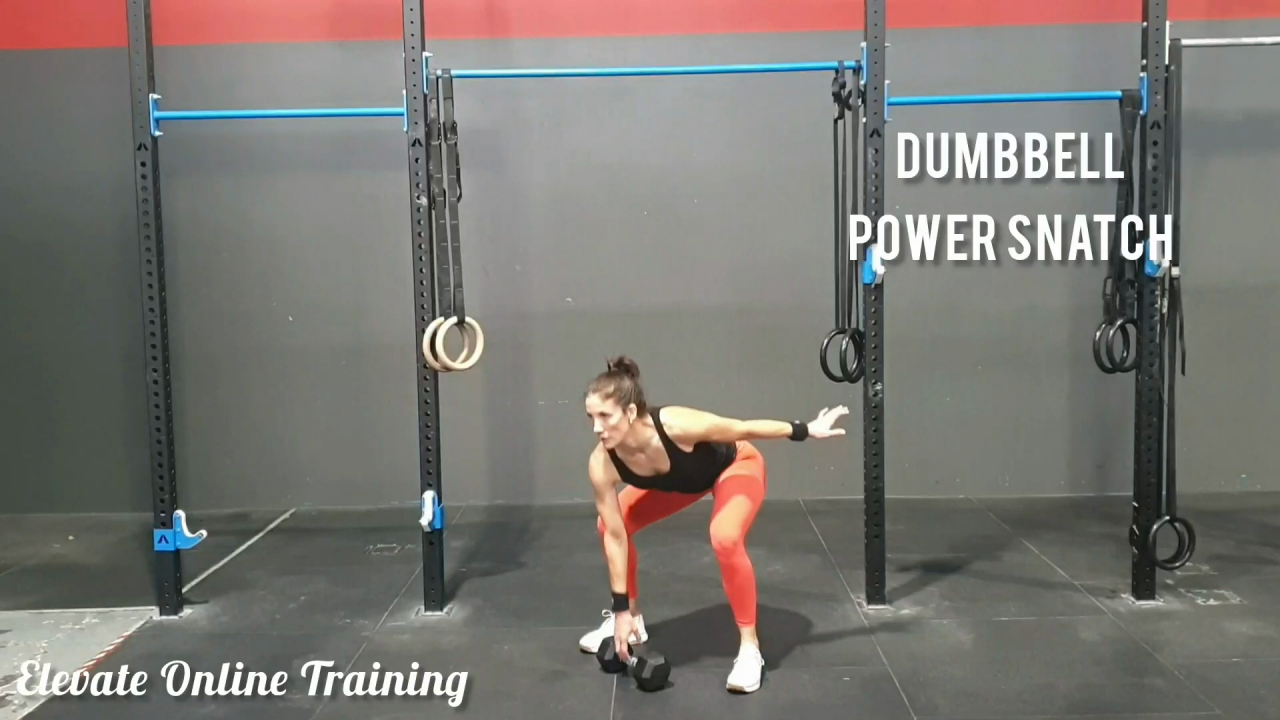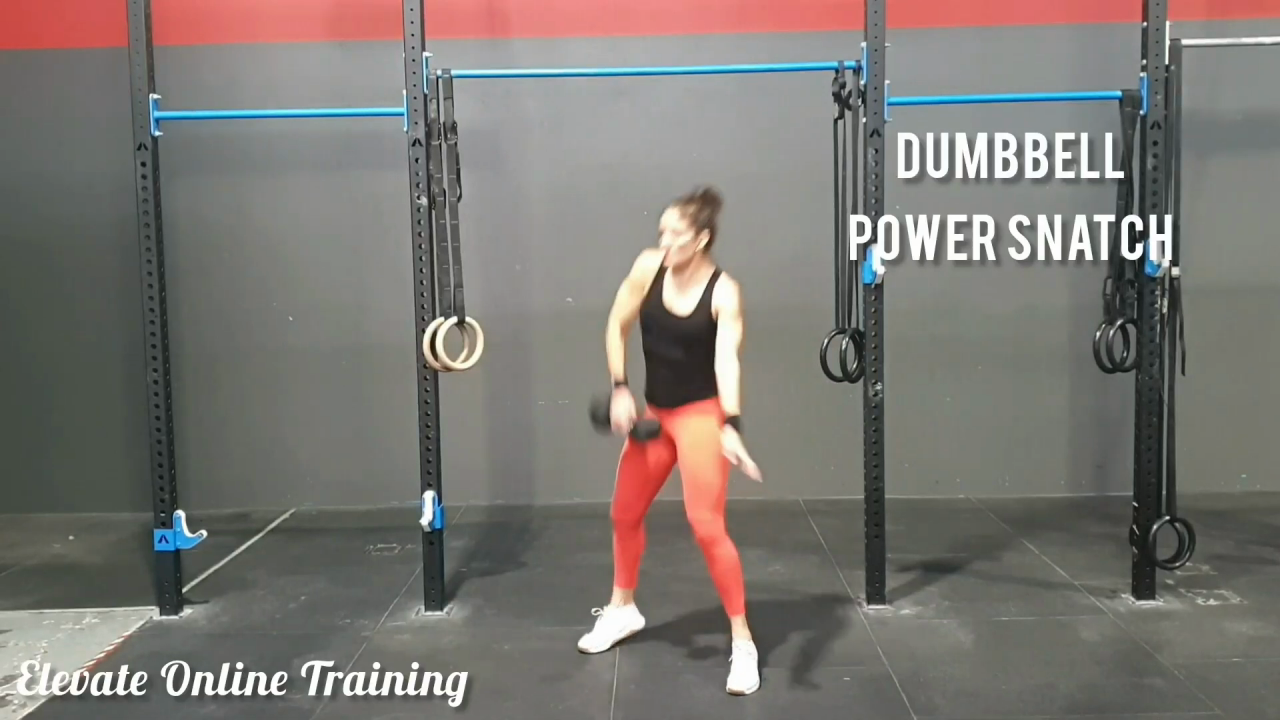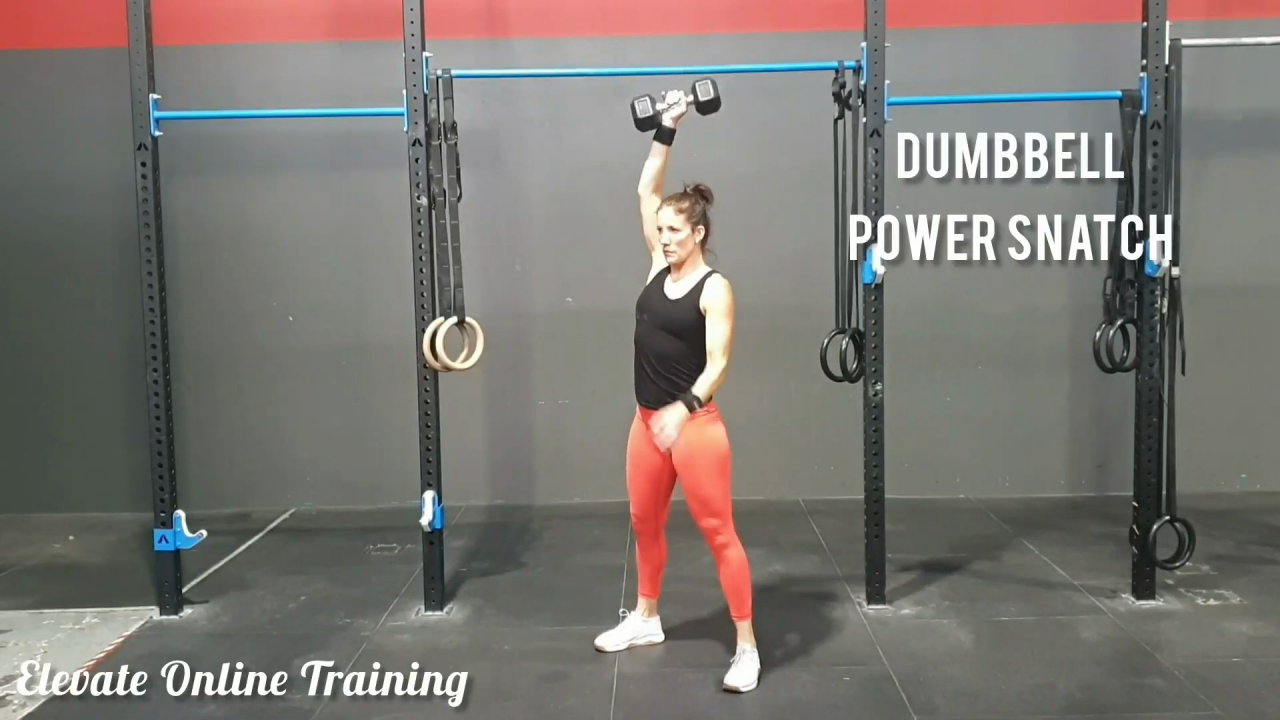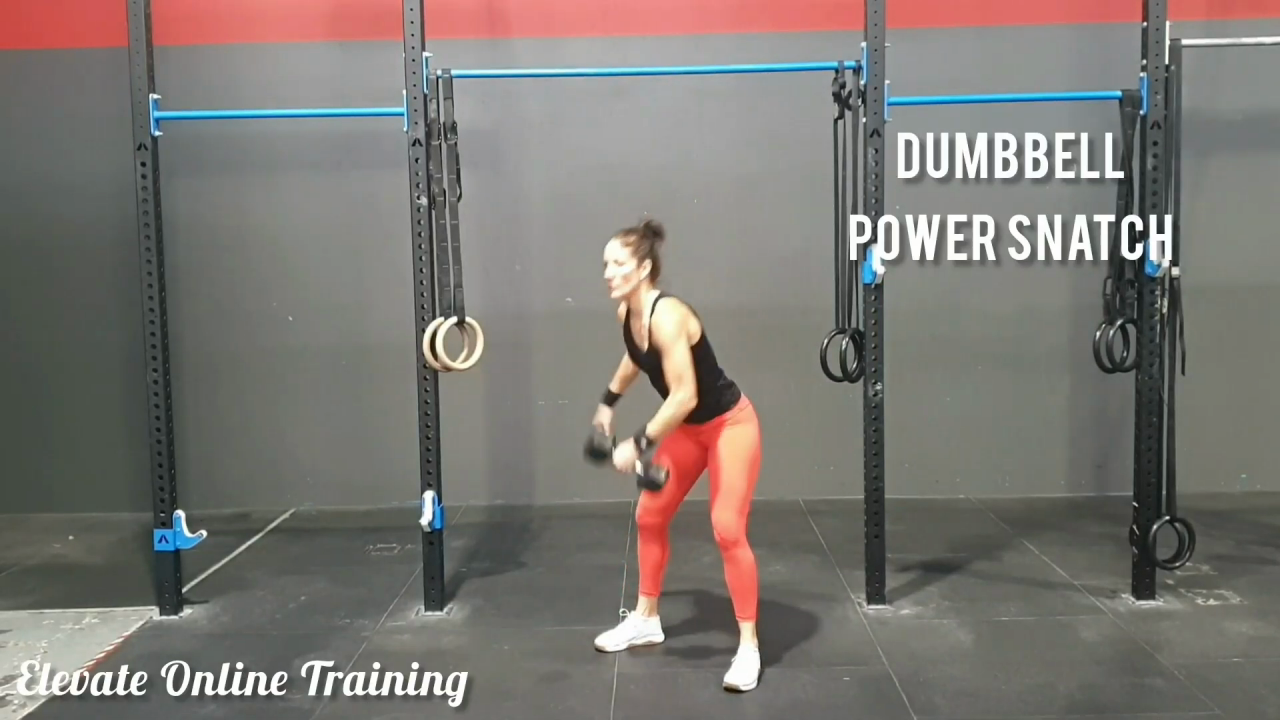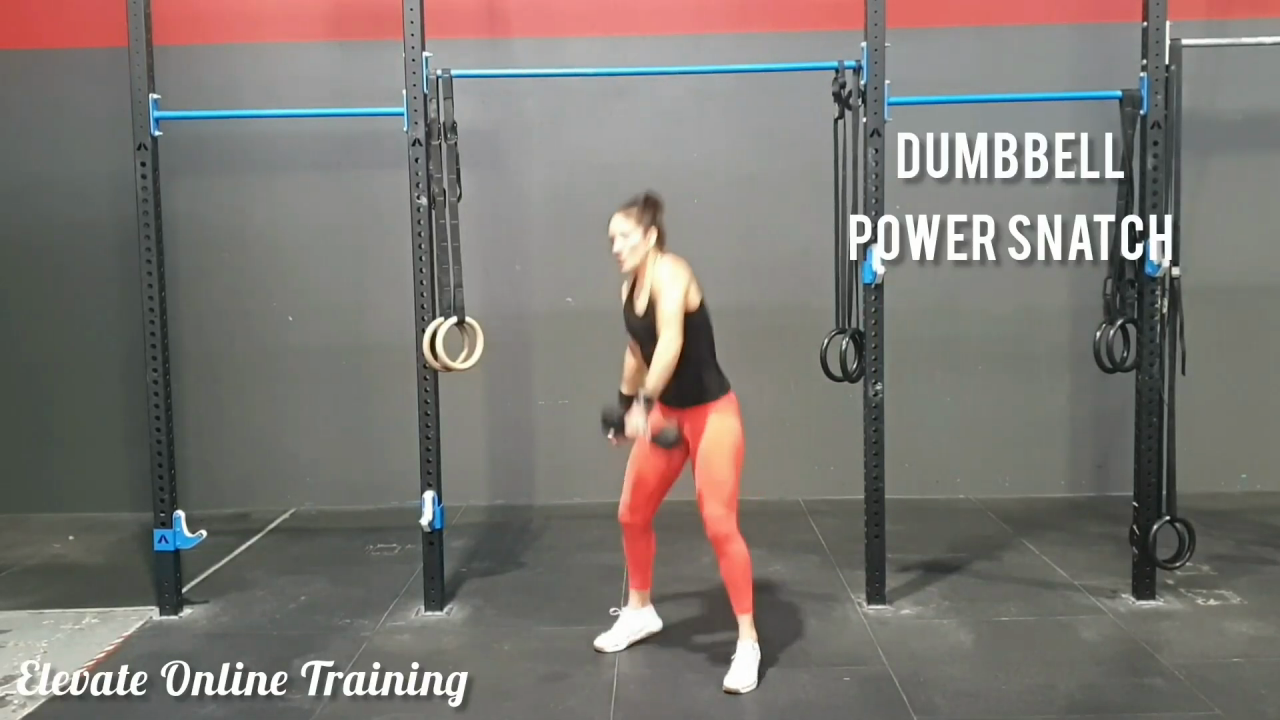
dt=1s
person 1, frame 1
left shoulder: (676, 425)
right shoulder: (601, 465)
left elbow: (745, 429)
right elbow: (615, 536)
left wrist: (805, 431)
right wrist: (620, 610)
left hip: (737, 464)
right hip: (685, 479)
left knee: (725, 538)
right knee: (610, 524)
left ankle: (750, 647)
right ankle: (633, 617)
person 1, frame 2
left shoulder: (722, 291)
right shoulder: (651, 268)
left elbow: (727, 361)
right elbow: (617, 328)
left wrist: (732, 428)
right wrist: (619, 390)
left hip: (701, 417)
right hip: (652, 416)
left knee: (706, 527)
right knee: (625, 515)
left ankle: (742, 643)
right ankle: (623, 611)
person 1, frame 3
left shoulder: (716, 288)
right shoulder: (660, 267)
left elbow: (717, 364)
right elbow: (645, 192)
left wrist: (683, 408)
right wrist: (665, 131)
left hip: (694, 423)
right hip: (647, 421)
left knee: (718, 533)
right knee: (645, 524)
left ankle: (747, 646)
right ankle: (645, 619)
person 1, frame 4
left shoulder: (665, 314)
right shoulder: (630, 313)
left elbow: (684, 398)
left wrist: (638, 445)
right wrist: (608, 401)
left hip: (729, 424)
right hip: (690, 429)
left knee: (728, 530)
right knee: (650, 514)
left ankle: (748, 645)
right ankle: (646, 619)
person 1, frame 5
left shoulder: (670, 272)
right shoulder: (630, 287)
left elbow: (668, 351)
left wrist: (641, 411)
right wrist: (630, 407)
left hip: (712, 414)
right hip: (664, 415)
left knee: (719, 525)
right knee: (631, 515)
left ankle: (748, 643)
right ankle: (639, 612)
